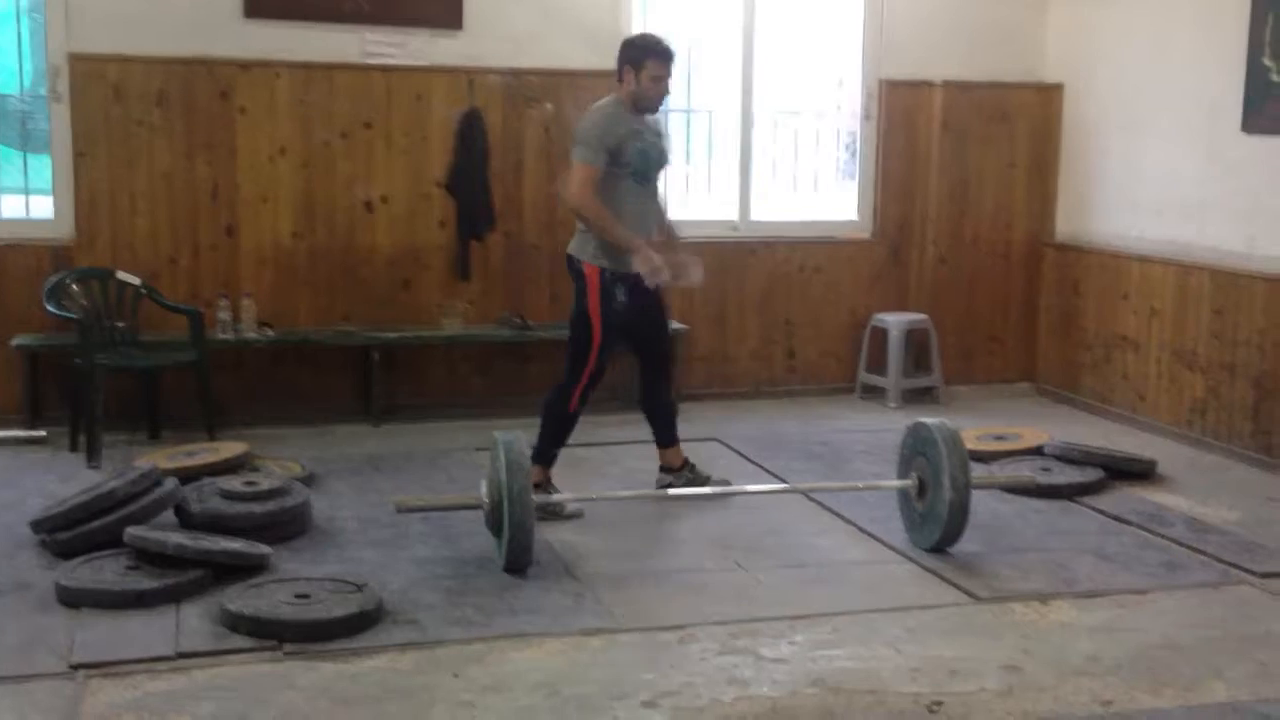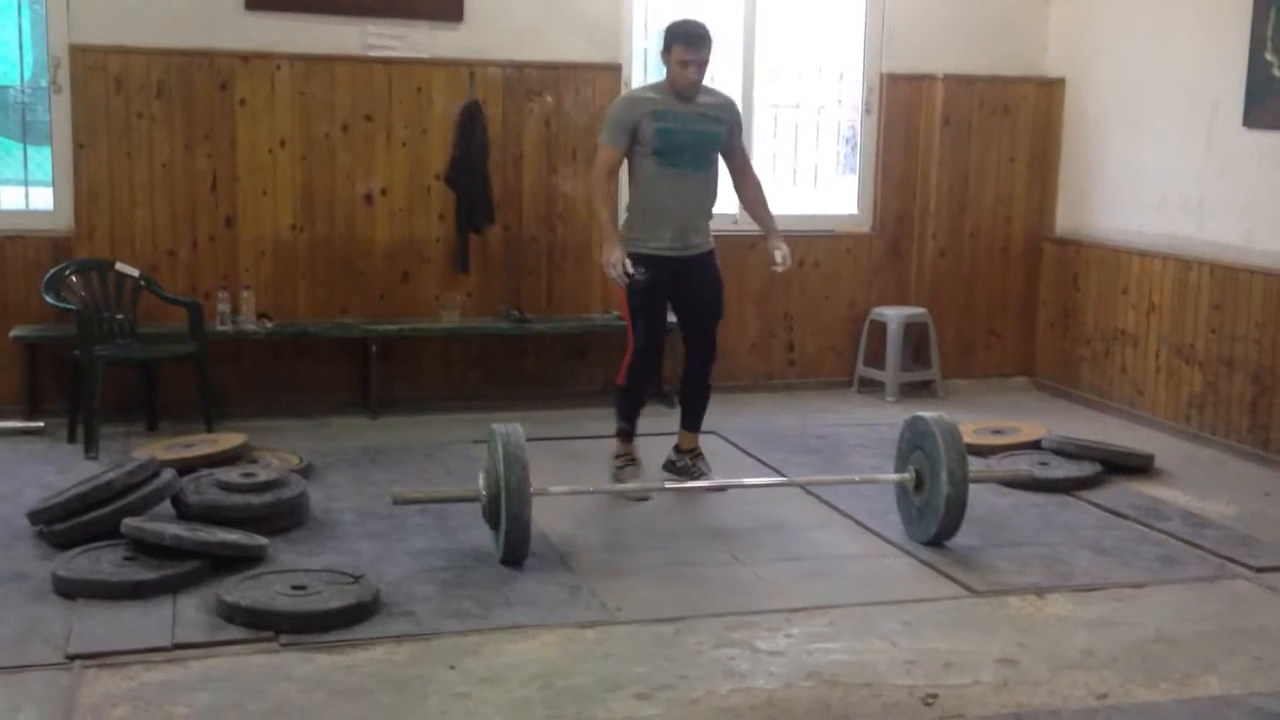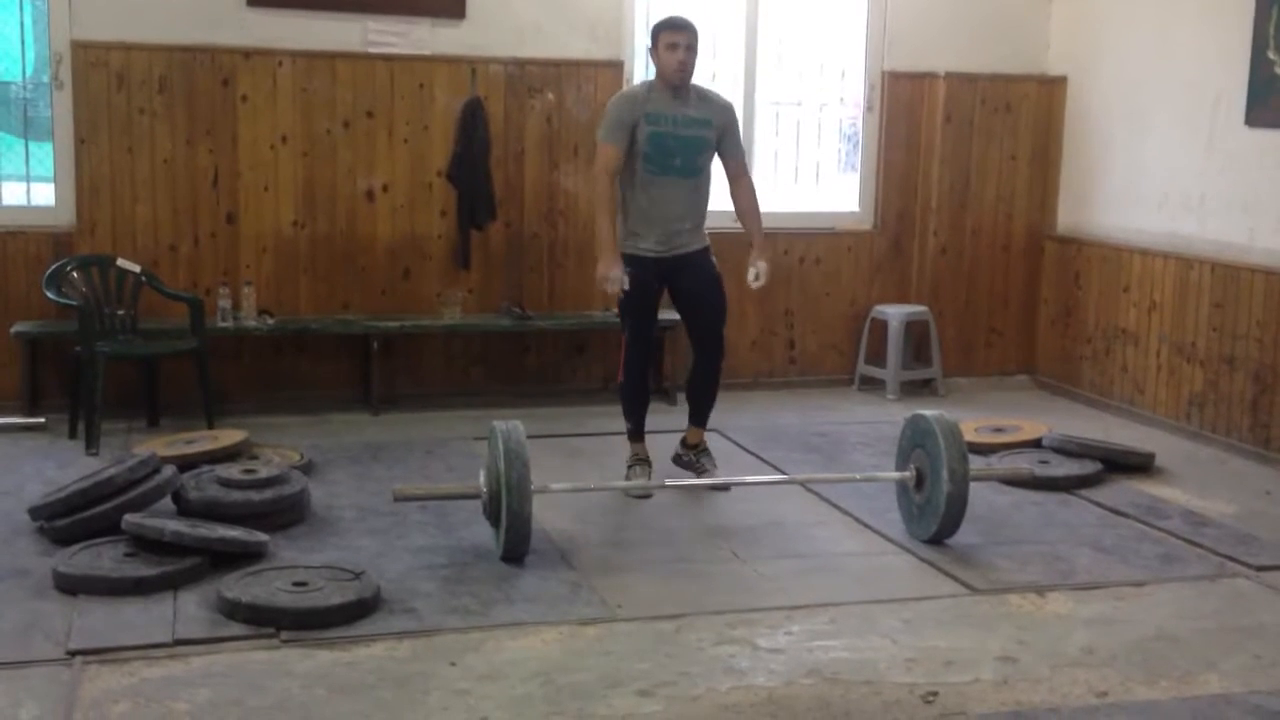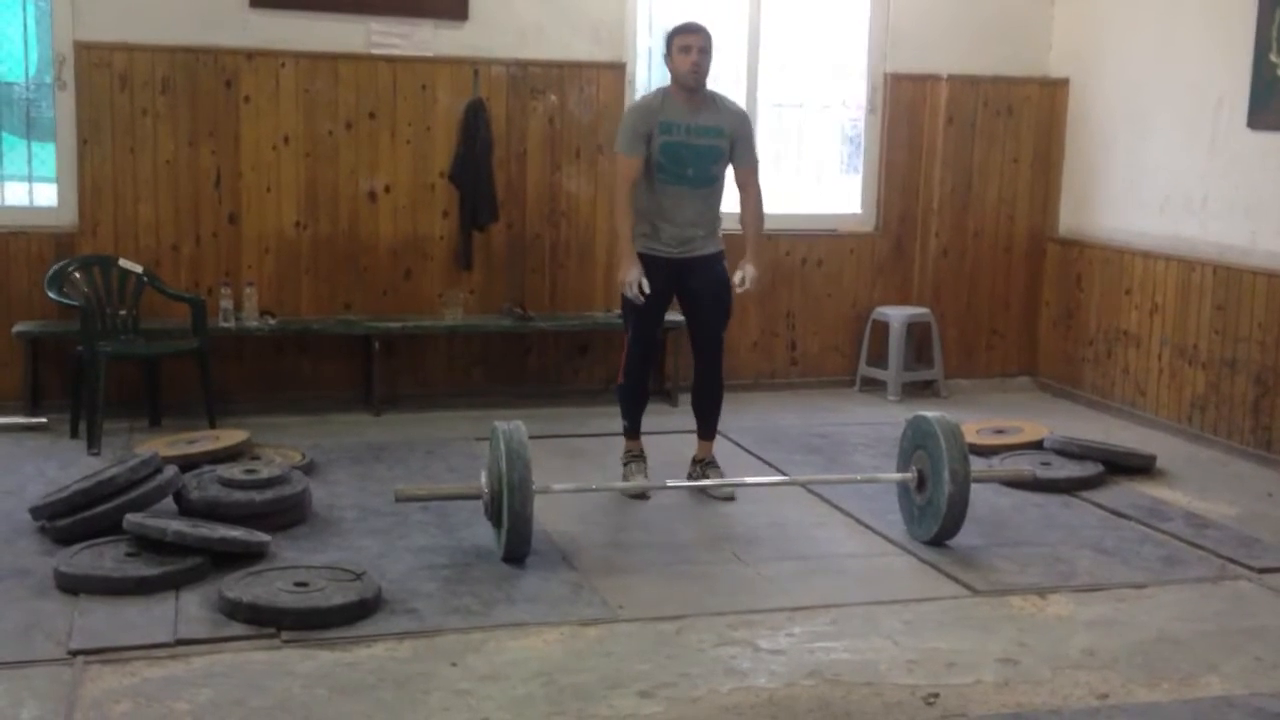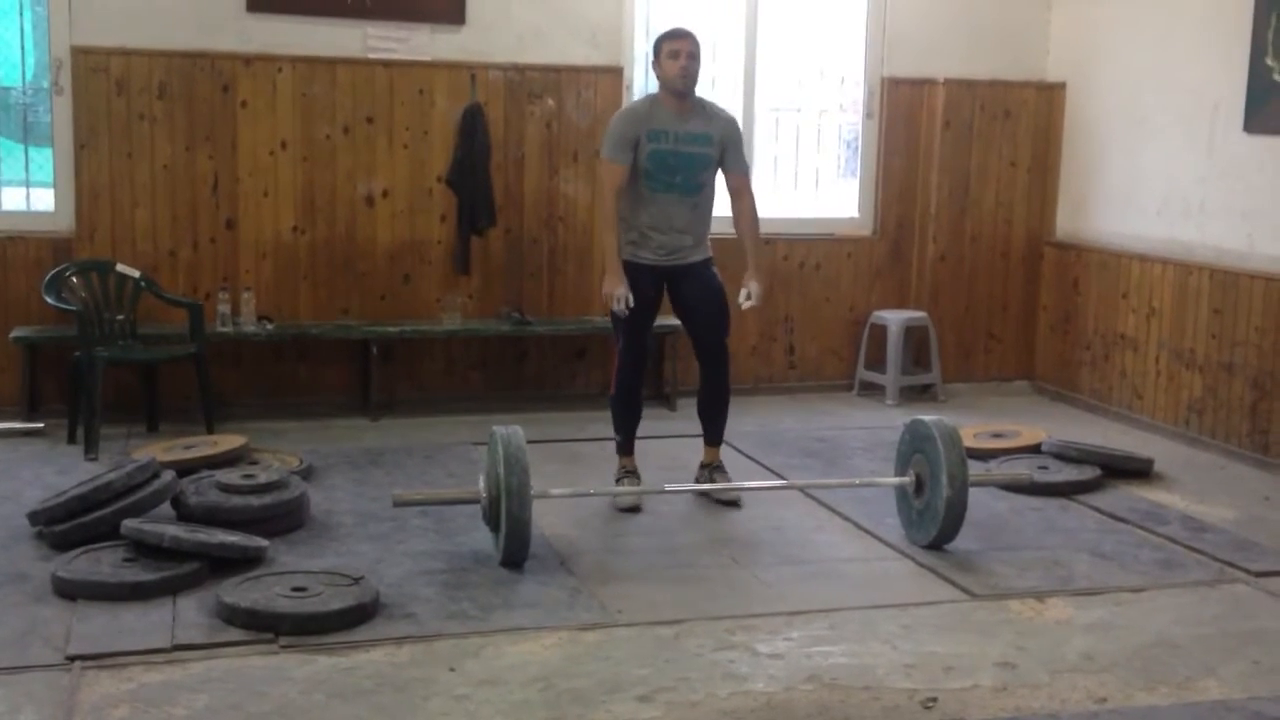
dt=0.4s
person 1, frame 1
left shoulder: (648, 126)
right shoulder: (603, 122)
right elbow: (579, 197)
left wrist: (674, 246)
right wrist: (639, 249)
left hip: (631, 268)
right hip: (601, 267)
left knee: (658, 363)
right knee: (584, 373)
left ankle: (674, 465)
right ankle: (536, 482)
person 1, frame 2
left shoulder: (723, 109)
right shoulder: (633, 106)
left elbow: (743, 175)
right elbow: (602, 175)
left wrist: (773, 234)
right wrist: (610, 240)
left hip: (698, 254)
right hip: (646, 254)
left knee: (703, 352)
right knee: (644, 353)
left ankle: (686, 450)
right ankle: (624, 453)
person 1, frame 3
left shoulder: (718, 110)
right shoulder: (629, 105)
left elbow: (739, 180)
right elbow: (606, 178)
left wrist: (757, 249)
right wrist: (608, 252)
left hip: (693, 251)
right hip: (639, 253)
left knee: (711, 347)
right knee: (638, 353)
left ankle: (693, 444)
right ankle: (638, 454)
person 1, frame 4
left shoulder: (733, 118)
right shoulder: (644, 113)
left elbow: (749, 189)
right elbow: (625, 188)
left wrist: (750, 257)
right wrist: (628, 259)
left hip: (706, 256)
right hip: (651, 254)
left knee: (710, 357)
right knee: (640, 353)
left ankle: (704, 458)
right ankle: (633, 451)
person 1, frame 5
left shoulder: (722, 124)
right shoulder: (631, 120)
left elbow: (742, 197)
right elbow: (610, 197)
left wrist: (751, 270)
right wrist: (613, 271)
left hip: (695, 260)
right hip: (639, 260)
left knee: (716, 359)
right knee: (631, 363)
left ankle: (712, 464)
right ankle: (626, 468)
